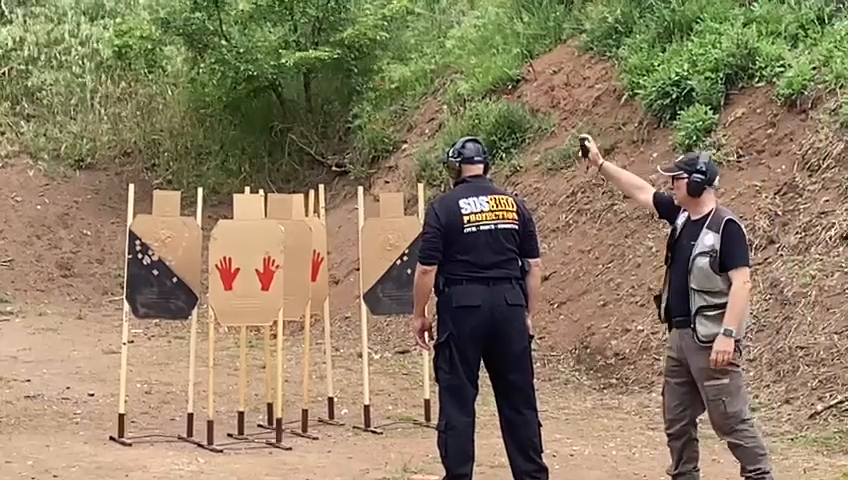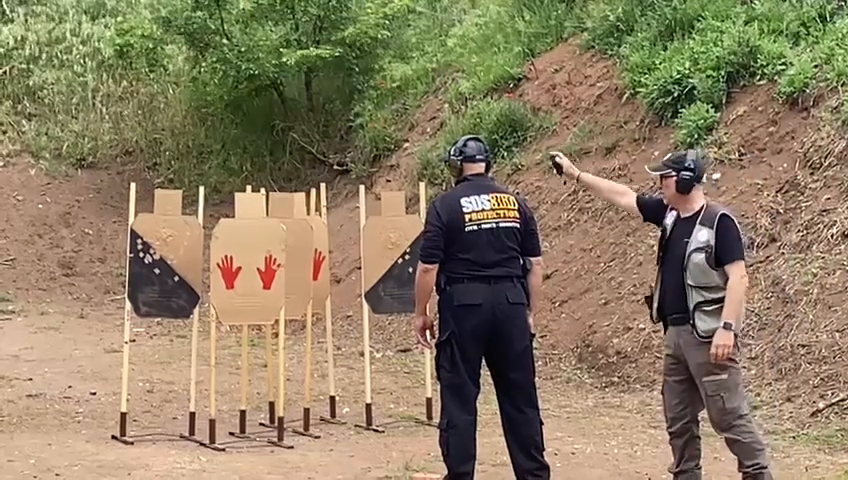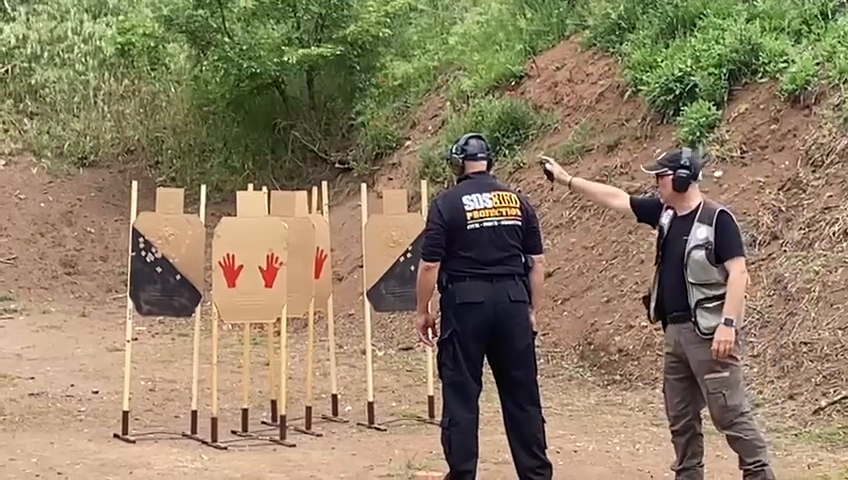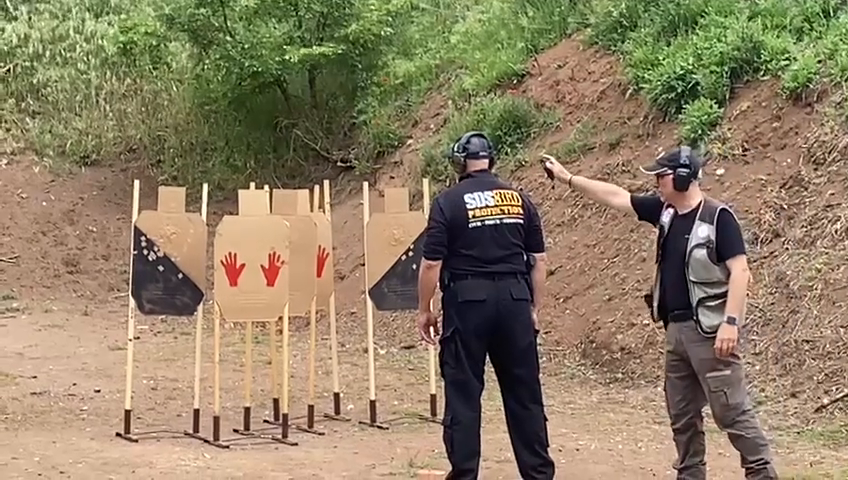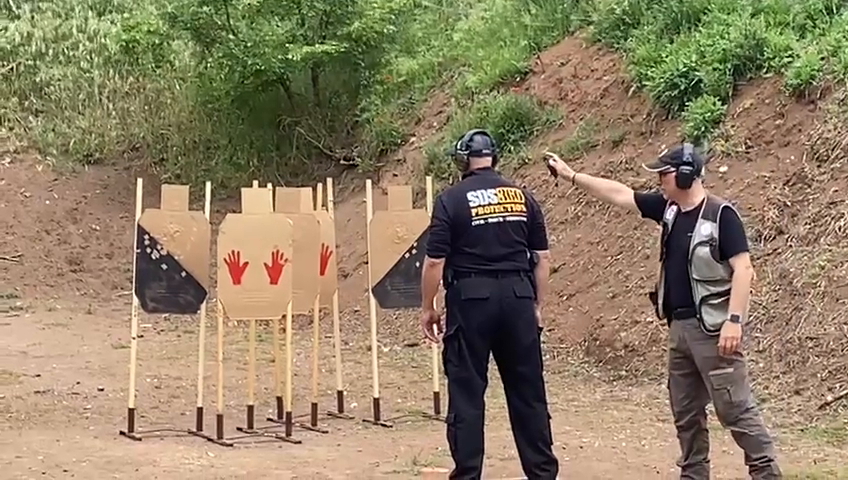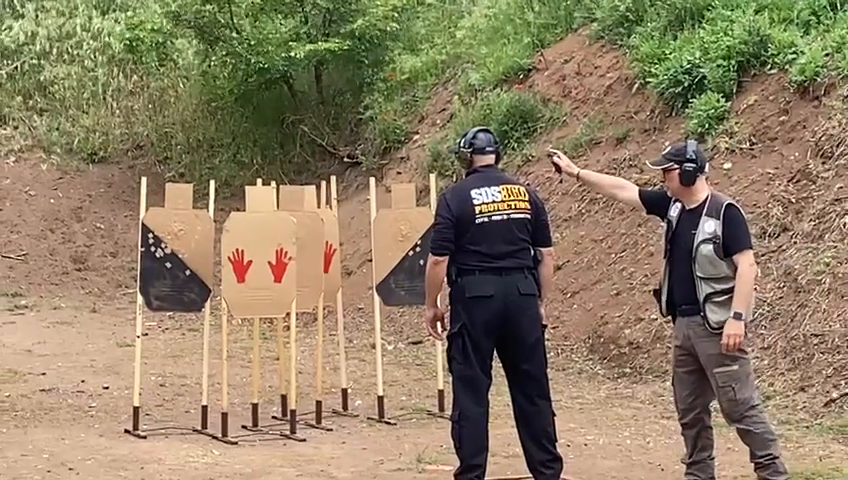
dt=0.2s
person 1, frame 1
left shoulder: (443, 206)
right shoulder: (514, 204)
left elbow: (426, 269)
right elbow: (533, 266)
left wrist: (419, 315)
right wrist: (528, 313)
left hip: (462, 306)
right hip: (508, 305)
left knee: (457, 398)
right knee: (518, 397)
person 1, frame 2
left shoulder: (445, 204)
right shoulder: (516, 203)
left elbow: (428, 267)
right elbow: (535, 264)
left wrist: (420, 313)
right wrist: (530, 311)
left hip: (463, 304)
right hip: (510, 303)
left knee: (459, 397)
right knee: (520, 396)
person 1, frame 3
left shoulder: (447, 202)
right shoulder: (518, 201)
left elbow: (430, 265)
right elbow: (537, 262)
left wrist: (422, 311)
right wrist: (531, 309)
left hip: (465, 302)
right hip: (512, 301)
left knee: (461, 395)
right knee: (522, 394)
person 1, frame 4
left shoulder: (448, 201)
right shoulder: (520, 199)
left elbow: (431, 264)
right elbow: (538, 259)
left wrist: (424, 309)
right wrist: (533, 307)
left hip: (467, 300)
right hip: (514, 299)
left knee: (463, 393)
right knee: (524, 393)
person 1, frame 5
left shoulder: (452, 199)
right shoulder: (523, 196)
left elbow: (434, 262)
right elbow: (542, 257)
left wrist: (428, 307)
right wrist: (537, 304)
left hip: (471, 298)
right hip: (517, 296)
left knee: (466, 391)
right knee: (528, 390)
person 1, frame 6
left shoulder: (455, 196)
right shoulder: (526, 193)
left elbow: (438, 259)
right elbow: (546, 254)
left wrist: (431, 305)
right wrist: (541, 301)
left hip: (474, 296)
right hip: (521, 294)
left knee: (471, 389)
right knee: (532, 388)
person 2, frame 1
left shoulder: (726, 226)
right shoulder: (682, 215)
left elbow: (741, 283)
right elbow: (640, 191)
left wrist: (727, 335)
right wrist: (599, 161)
left hip: (711, 339)
right hip: (679, 336)
left knee: (732, 420)
right knee: (677, 420)
person 2, frame 2
left shoulder: (719, 221)
right shoulder: (669, 213)
left elbow: (738, 277)
right elbow: (623, 196)
left wrist: (727, 327)
right wrist: (576, 174)
left hip: (708, 335)
right hip: (675, 333)
left knee: (729, 416)
right knee: (678, 418)
person 2, frame 3
left shoulder: (717, 218)
right shoulder: (664, 212)
left elbow: (738, 273)
right elbow: (616, 198)
left wrist: (728, 324)
right wrist: (567, 180)
left hip: (708, 333)
right hip: (675, 331)
left knee: (731, 414)
right knee: (681, 416)
person 2, frame 4
left shoulder: (718, 216)
right shoulder: (665, 211)
left elbow: (740, 271)
right elbow: (615, 196)
left wrist: (731, 322)
right wrist: (568, 178)
left hip: (710, 331)
right hip: (676, 329)
left knee: (732, 411)
right knee: (682, 414)
person 2, frame 5
left shoulder: (721, 214)
right shoulder: (669, 208)
left elbow: (743, 268)
right elbow: (619, 193)
left wrist: (734, 319)
right wrist: (571, 175)
left hip: (712, 329)
right hip: (679, 327)
left knee: (735, 409)
right knee: (685, 411)
person 2, frame 6
left shoulder: (724, 211)
right shoulder: (673, 205)
left elbow: (747, 266)
right elbow: (622, 189)
left wrist: (737, 317)
right wrist: (575, 172)
left hip: (716, 325)
right hip: (683, 324)
left knee: (740, 406)
right knee: (689, 409)
